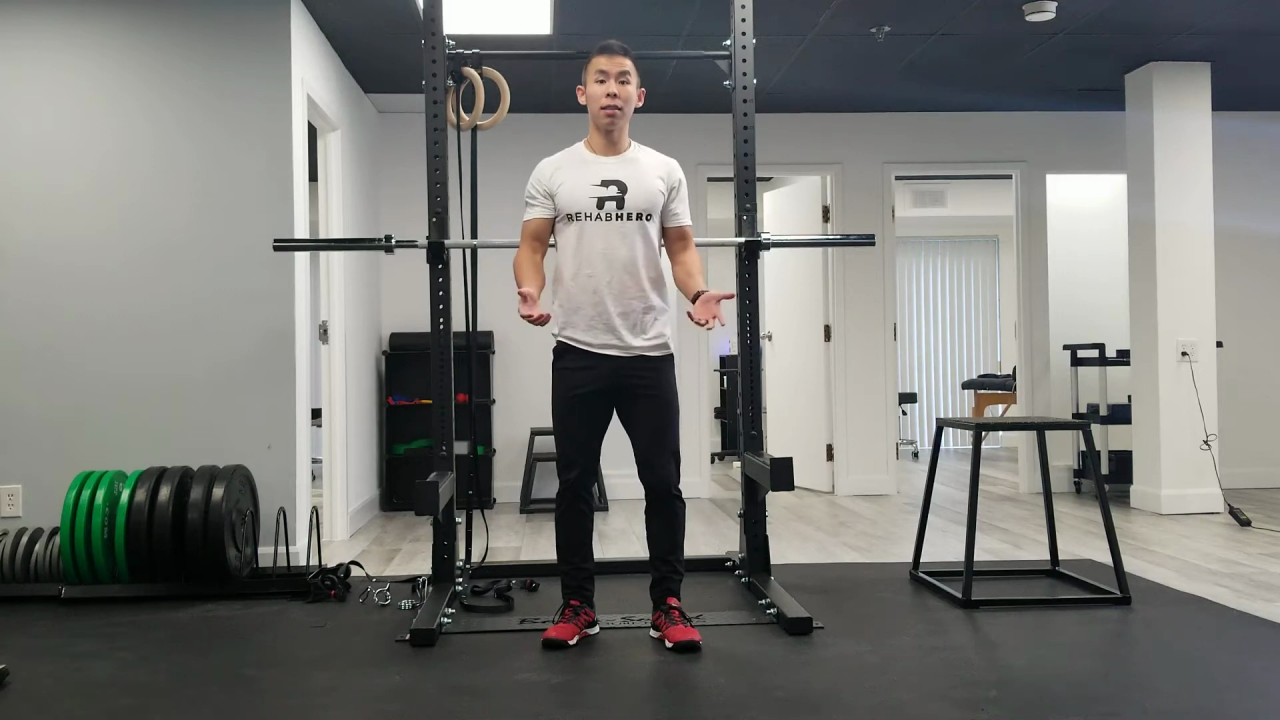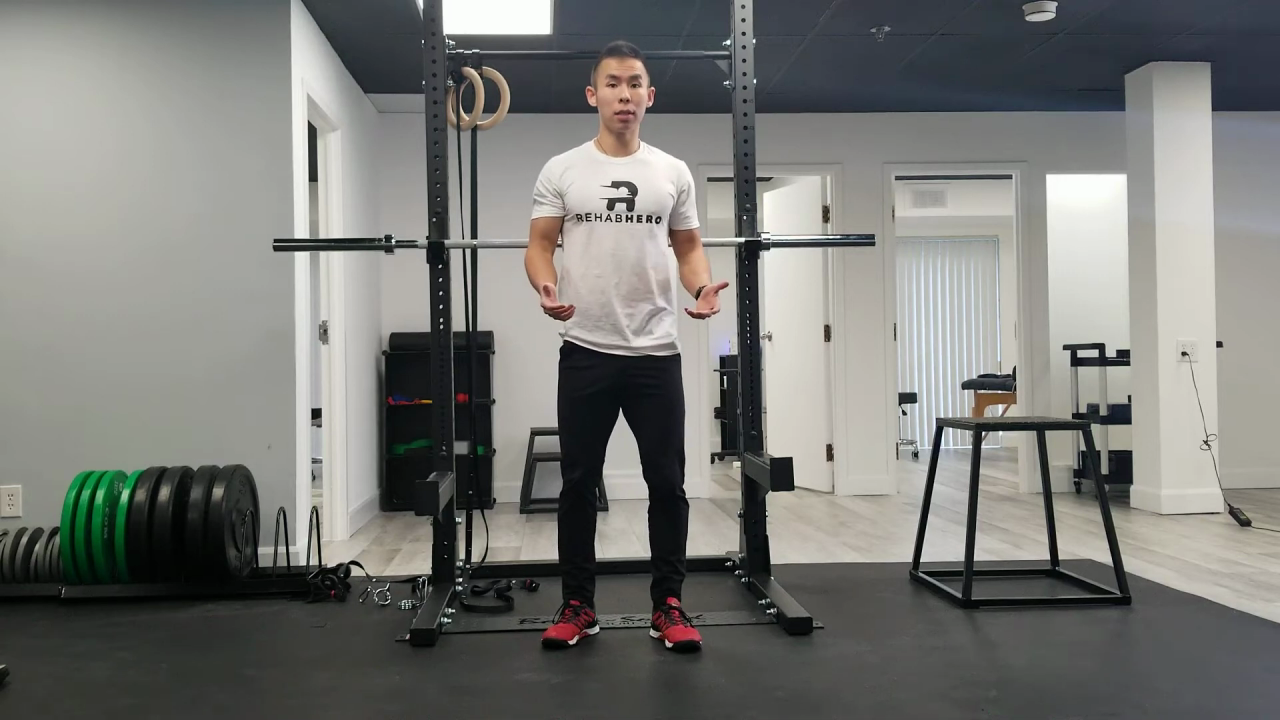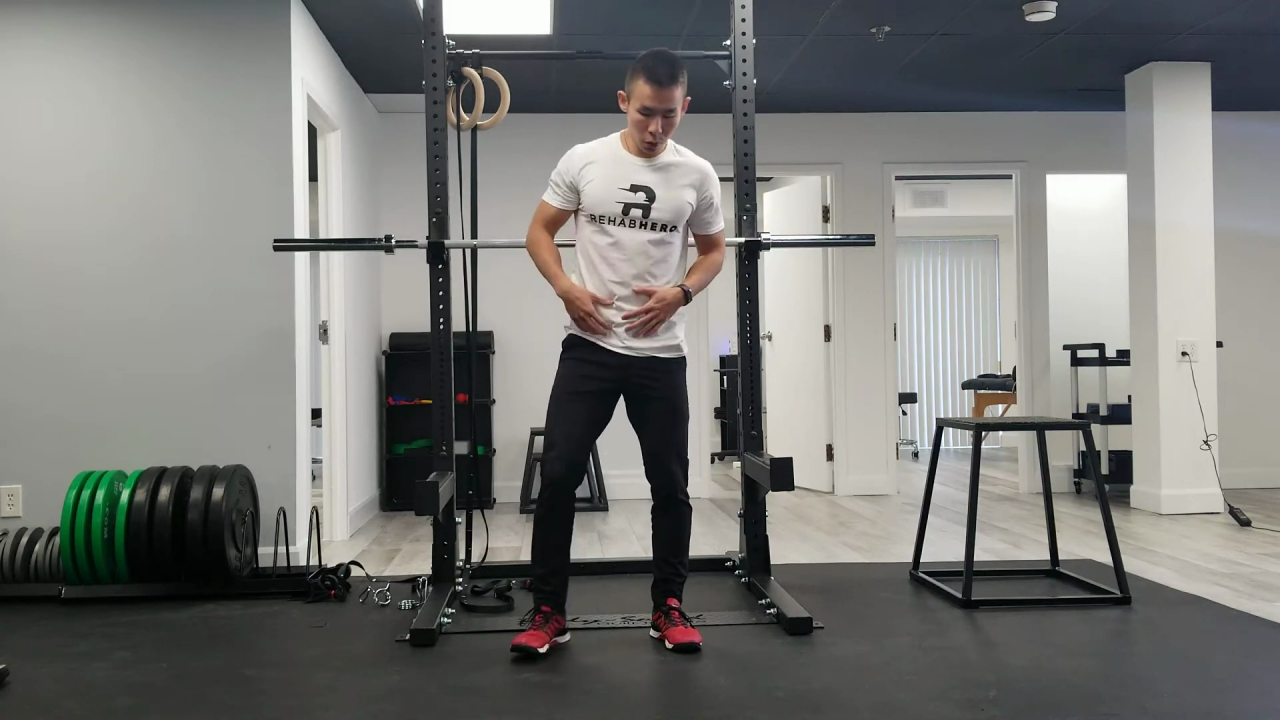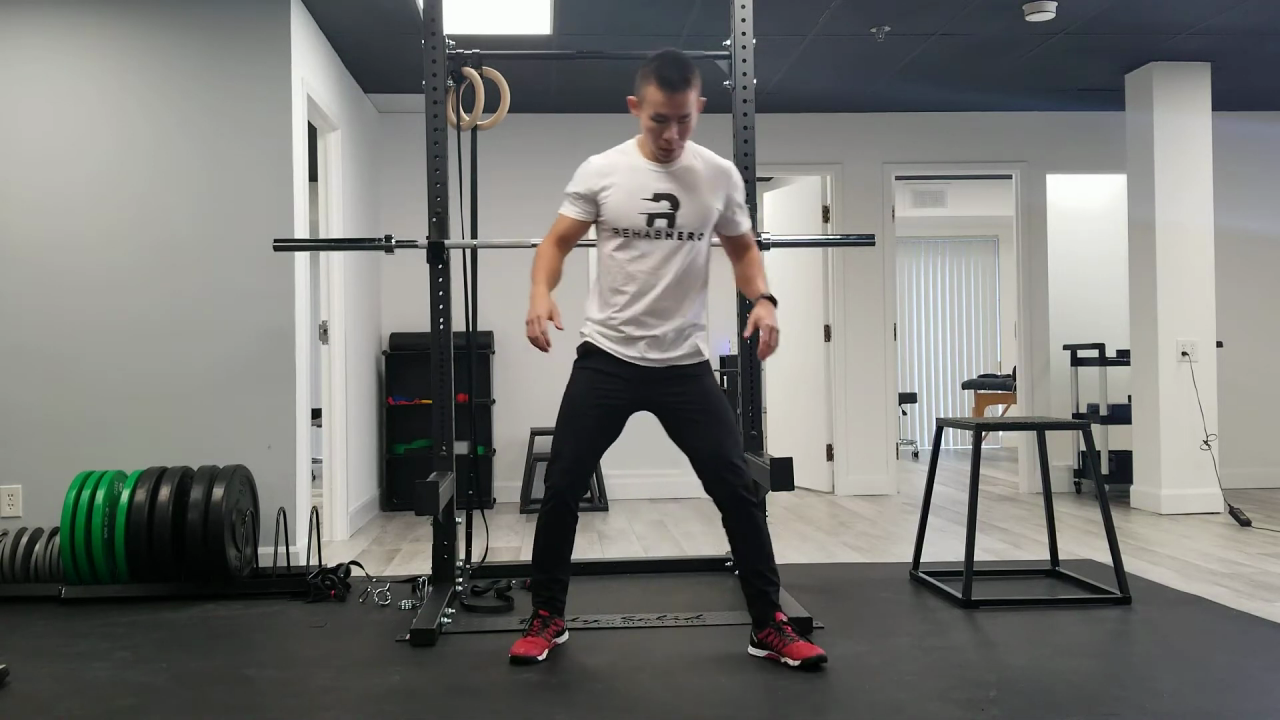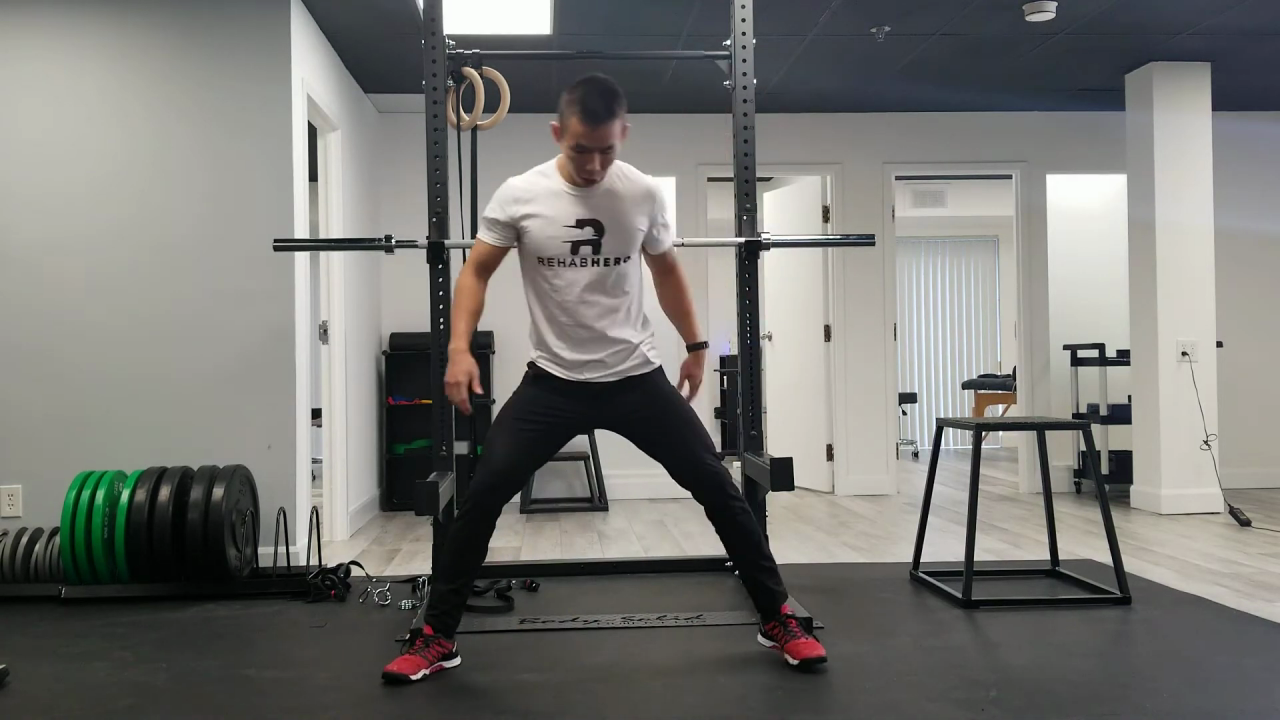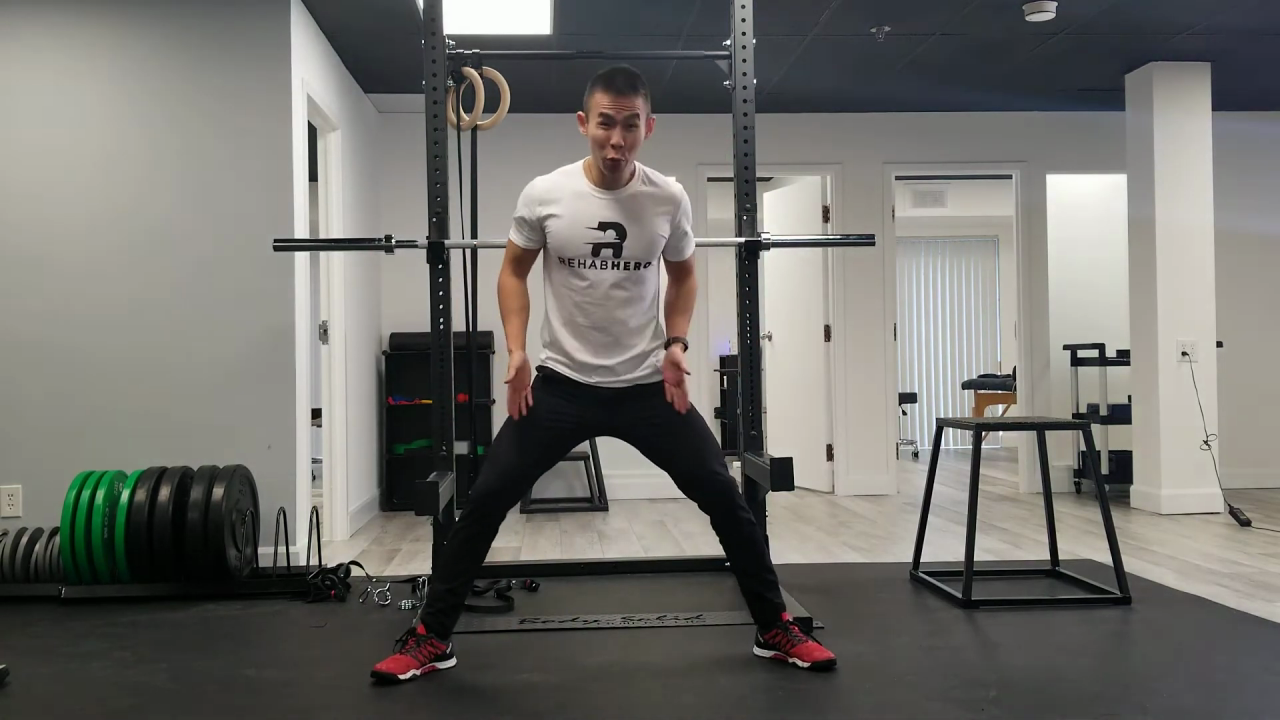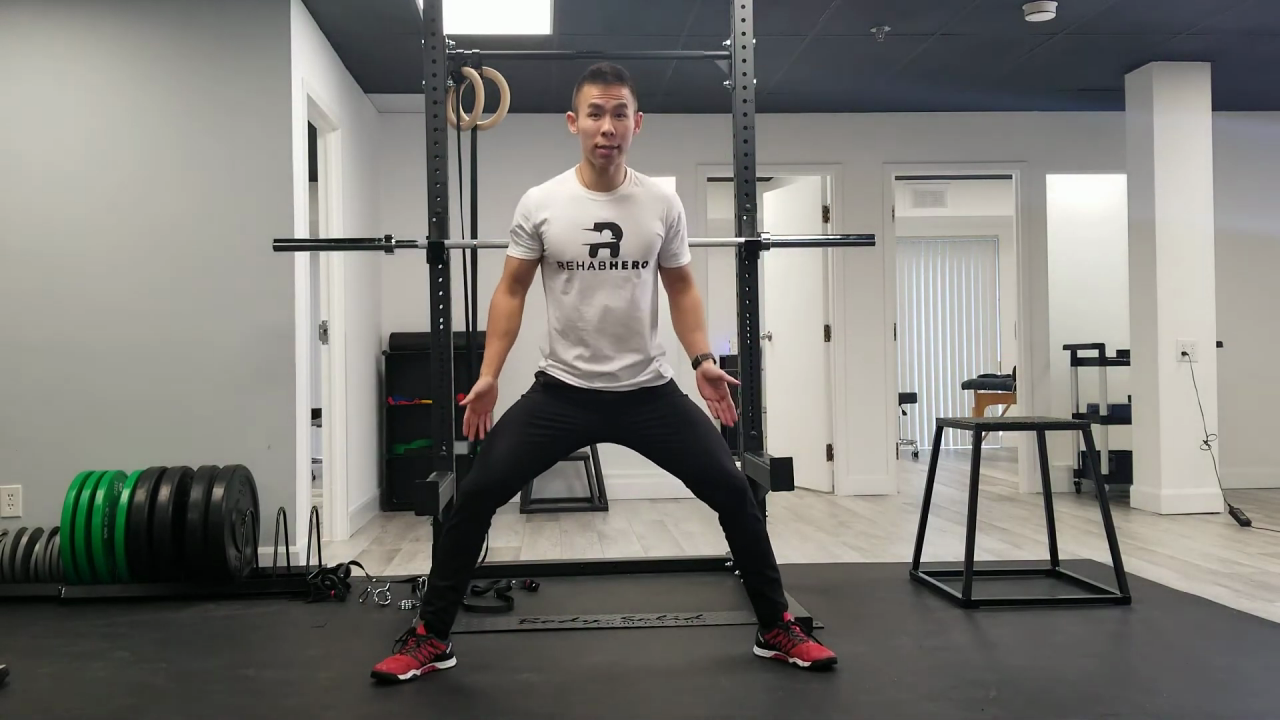
dt=0.7s
person 1, frame 1
left shoulder: (664, 170)
right shoulder: (551, 171)
left elbow: (680, 246)
right elbow: (531, 246)
left wrist: (698, 293)
right wrist: (528, 291)
left hip: (648, 353)
right hip: (577, 352)
left knee: (663, 483)
right knee: (574, 483)
left ankle: (667, 606)
right ankle: (576, 606)
person 1, frame 2
left shoulder: (673, 172)
right shoulder: (561, 170)
left elbow: (688, 247)
right elbow: (539, 244)
left wrist: (704, 285)
right wrist: (544, 286)
left hip: (655, 353)
right hip: (585, 352)
left knee: (667, 482)
right knee: (578, 483)
left ankle: (668, 606)
right ankle: (577, 606)
person 1, frame 3
left shoulder: (697, 174)
right shoulder: (582, 161)
left elbow: (713, 250)
right elbow: (538, 230)
left wrist: (679, 293)
right wrist: (566, 288)
left hip: (660, 353)
right hip: (589, 346)
left knee: (670, 484)
right knee: (559, 474)
left ankle: (668, 607)
right ankle: (549, 612)
person 1, frame 4
left shoulder: (720, 176)
right shoulder: (601, 172)
left elbow: (743, 248)
right elbow: (556, 242)
left wrist: (763, 300)
right wrist: (541, 294)
left hip: (682, 363)
right hip: (604, 357)
left knee: (736, 488)
right knee: (562, 486)
left ankle: (769, 626)
right ankle: (546, 619)
person 1, frame 5
left shoulder: (644, 193)
right shoulder: (519, 195)
left elbow: (666, 270)
right elbow: (475, 270)
left wrist: (696, 345)
right wrist: (460, 346)
left hip: (636, 377)
right hip: (554, 379)
left knee: (715, 485)
right knee: (483, 494)
left ankle: (778, 620)
right ankle: (437, 636)
person 1, frame 6
left shoulder: (669, 199)
right shoulder: (544, 193)
right elbow: (514, 271)
left wrist: (675, 348)
right wrist: (516, 350)
left hip: (646, 387)
right hip: (562, 386)
left knee: (723, 497)
right knee: (487, 499)
left ankle: (776, 630)
right ankle: (431, 638)
person 1, frame 7
left shoulder: (662, 203)
right shoulder: (540, 203)
left elbow: (681, 288)
right elbow: (511, 292)
left wrist: (703, 360)
right wrist: (488, 376)
left hip: (648, 391)
right hip: (562, 391)
left knee: (733, 492)
right knee: (476, 496)
left ankle: (776, 630)
right ankle: (430, 637)
